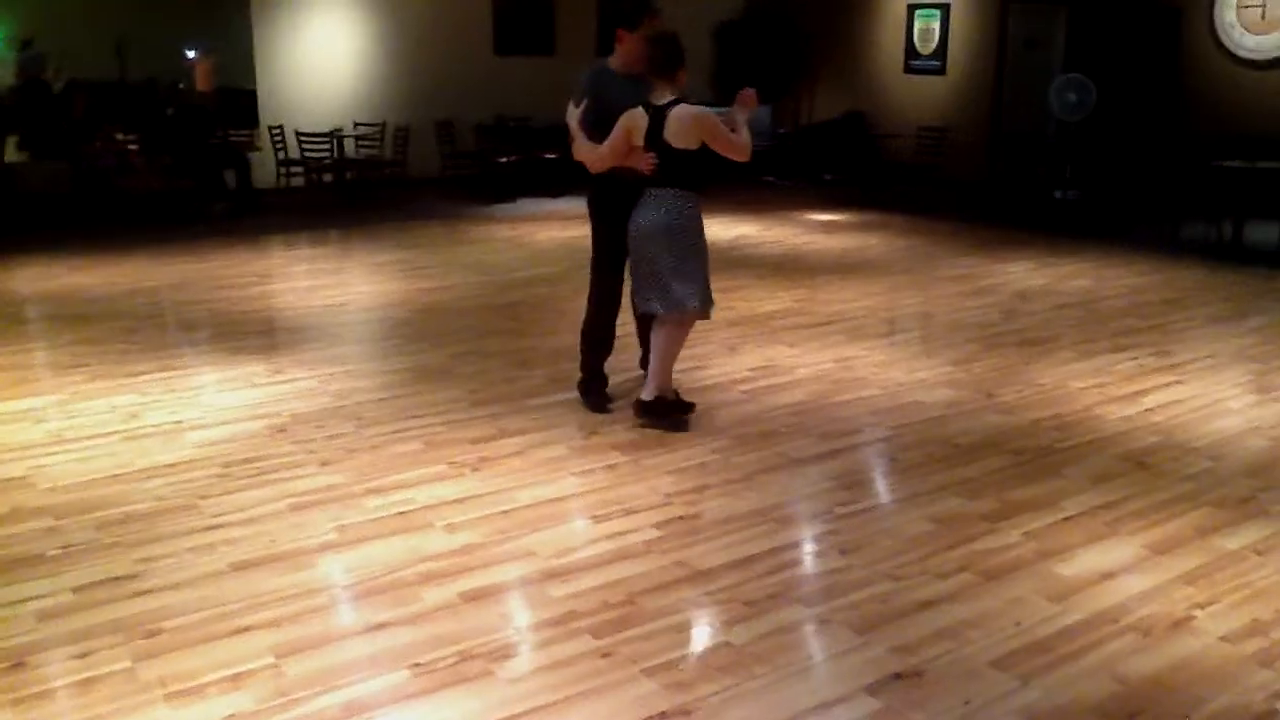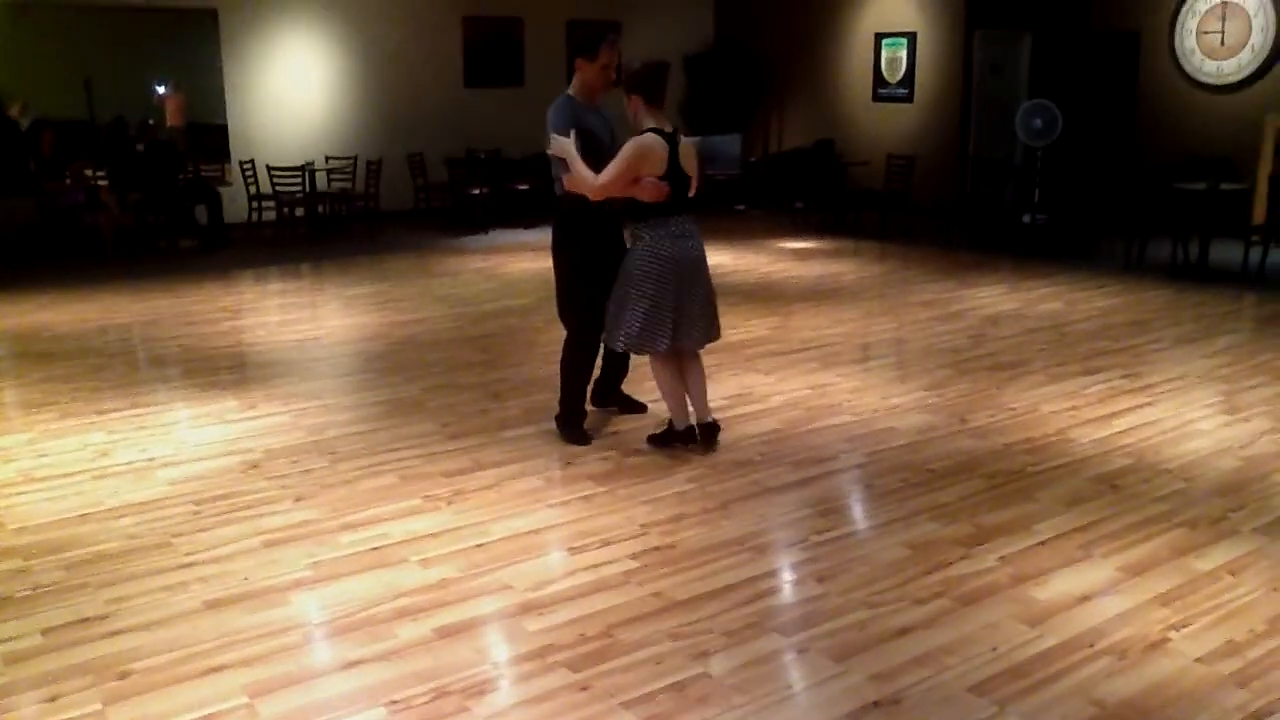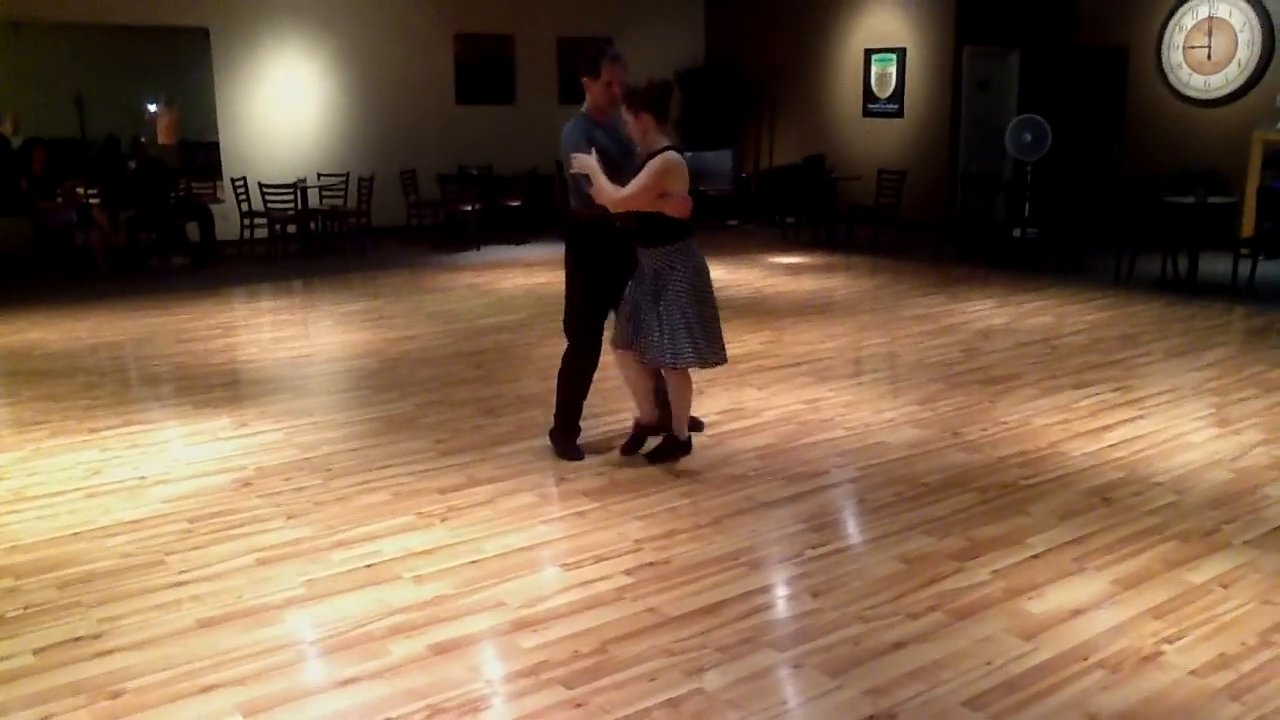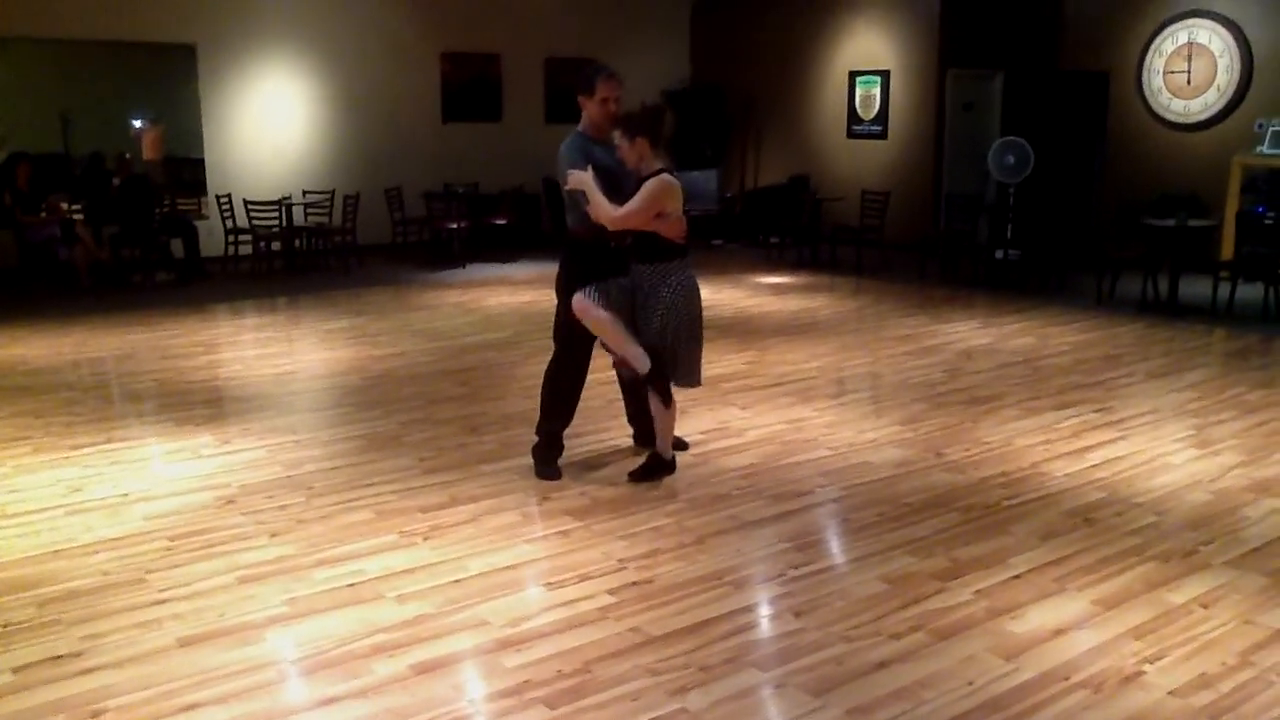
dt=0.5s
person 1, frame 1
right shoulder: (597, 81)
right wrist: (630, 158)
right hip: (613, 193)
right knee: (607, 289)
left ankle: (652, 359)
right ankle: (591, 380)
person 1, frame 2
left shoulder: (598, 110)
right shoulder: (563, 113)
right elbow: (573, 181)
right wrist: (635, 189)
left hip: (608, 222)
right hip: (577, 228)
right knee: (584, 325)
left ankle: (608, 389)
right ankle: (570, 415)
person 1, frame 3
left shoulder: (618, 125)
right shoulder: (576, 134)
right wrist: (662, 204)
left hip: (622, 238)
right hip: (589, 242)
right knee: (584, 339)
left ankle: (662, 411)
right ankle: (564, 430)
person 1, frame 4
left shoulder: (618, 143)
right shoulder: (574, 151)
right wrist: (657, 226)
left hip: (620, 257)
right hip: (586, 260)
right knee: (571, 356)
left ankle: (646, 430)
right ankle: (547, 446)
person 2, frame 1
left shoulder: (634, 118)
right shoulder: (697, 116)
left elbow: (596, 162)
right elbow: (742, 153)
left wrist: (575, 125)
right wrist: (742, 116)
left hip: (646, 215)
right hip: (678, 217)
left knee: (666, 313)
right knee: (680, 313)
left ankle: (661, 394)
right ankle: (650, 396)
person 2, frame 2
left shoulder: (641, 145)
right shoulder: (685, 144)
left elbow: (597, 189)
left wrist: (570, 153)
left hip: (653, 249)
right hip: (686, 244)
left knee: (658, 346)
right knee: (685, 342)
left ankle: (681, 425)
right ankle: (705, 420)
person 2, frame 3
left shoulder: (667, 162)
right shoulder: (657, 160)
left elbow: (617, 201)
right elbow: (632, 203)
left wrist: (592, 168)
left hip: (675, 269)
right hip: (652, 267)
left knee: (672, 360)
right knee: (628, 347)
left ankle: (679, 437)
right ankle: (649, 418)
person 2, frame 4
left shoulder: (663, 184)
right shoulder: (649, 182)
left elbow: (614, 220)
right elbow: (624, 222)
left wrist: (589, 185)
right wrist: (593, 195)
left hip: (668, 287)
right hip: (643, 283)
left knee: (657, 378)
right knee: (582, 303)
left ankle: (664, 456)
right ankle: (649, 376)
